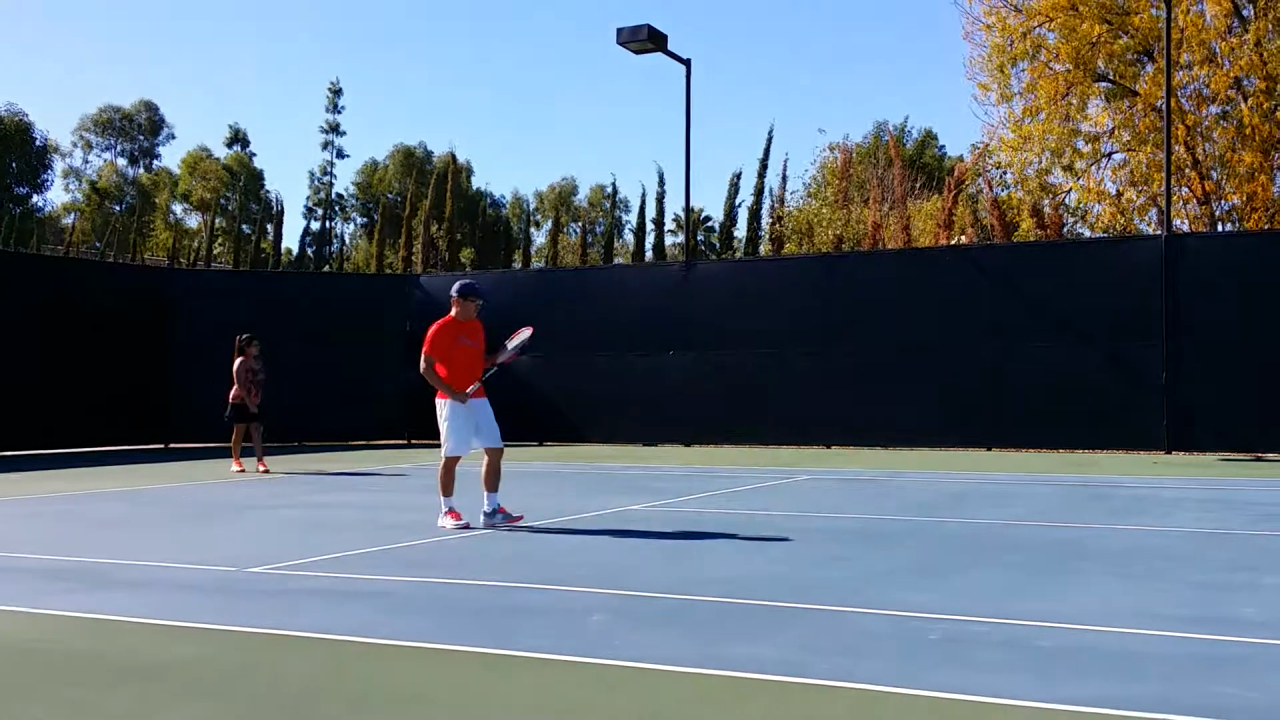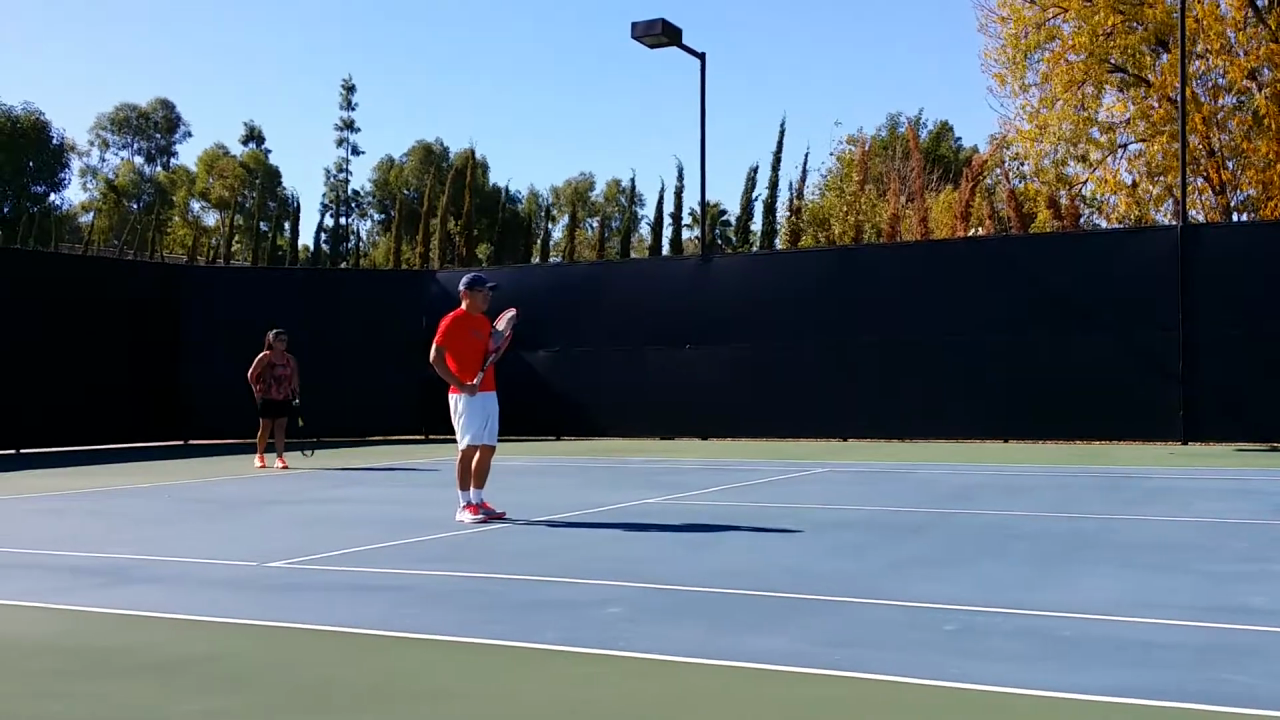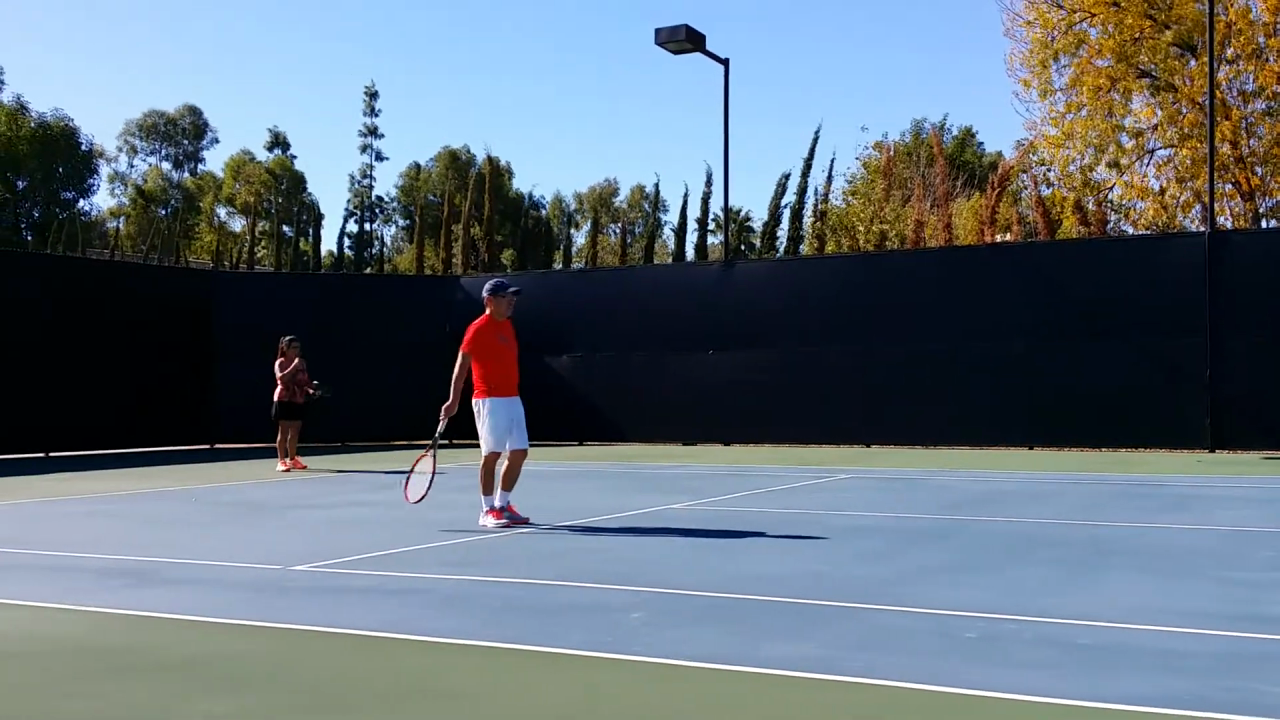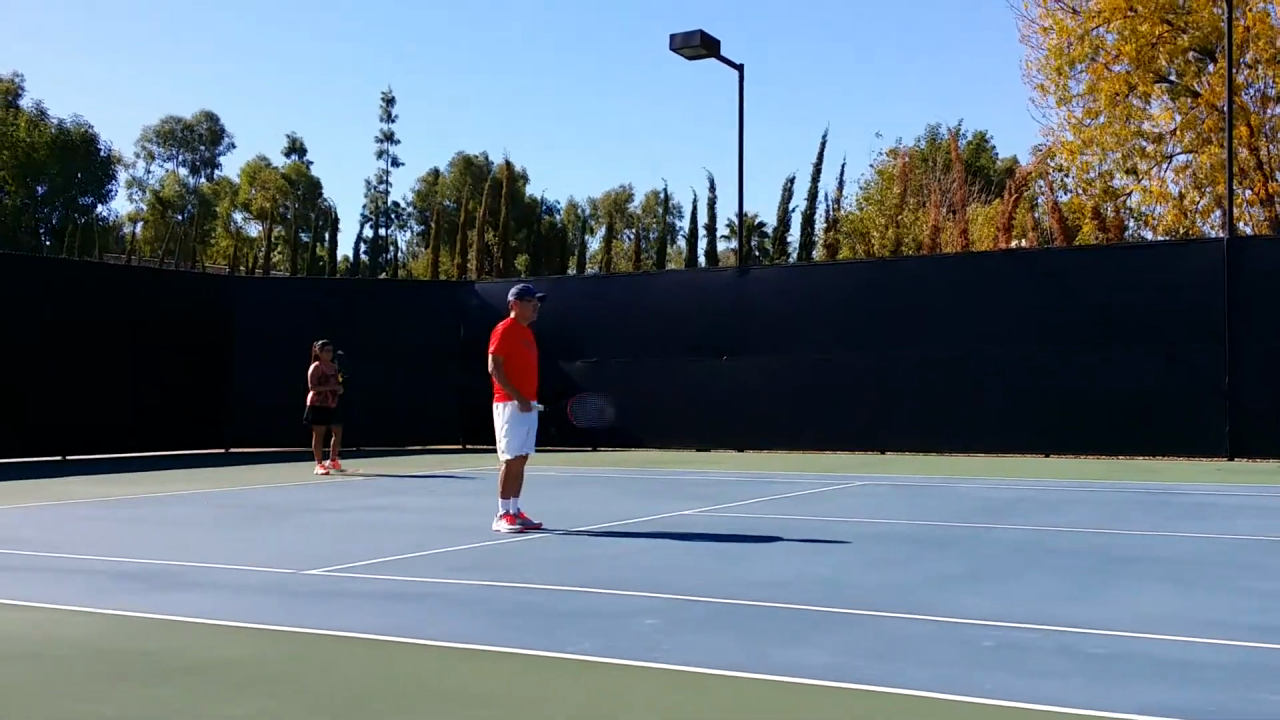
dt=1s
person 1, frame 1
left shoulder: (477, 327)
right shoulder: (440, 329)
right elbow: (426, 367)
left wrist: (498, 358)
right wrist: (452, 393)
left hip: (478, 400)
right hip: (452, 402)
left knee: (495, 451)
right knee: (452, 457)
left ankle: (491, 510)
right ankle: (447, 511)
person 1, frame 2
left shoulder: (484, 322)
right shoulder: (453, 321)
right elbow: (435, 358)
right wrist: (459, 385)
left hip: (488, 393)
right hip: (466, 396)
left knee: (487, 449)
right knee: (468, 449)
left ankle: (477, 502)
right ankle: (464, 506)
person 1, frame 3
left shoulder: (507, 326)
right shoulder: (479, 328)
right elbow: (462, 364)
right wrist: (453, 400)
left hip: (512, 399)
right hip: (490, 400)
left knee: (519, 453)
right knee: (492, 454)
left ankle: (502, 505)
right ankle: (488, 510)
person 1, frame 4
left shoulder: (527, 332)
right shoulder: (504, 330)
right elbow: (494, 368)
right wrist: (517, 398)
left hip: (528, 405)
right hip: (511, 404)
left knee: (521, 460)
right knee: (510, 460)
left ankle: (514, 512)
right ankle: (502, 516)
